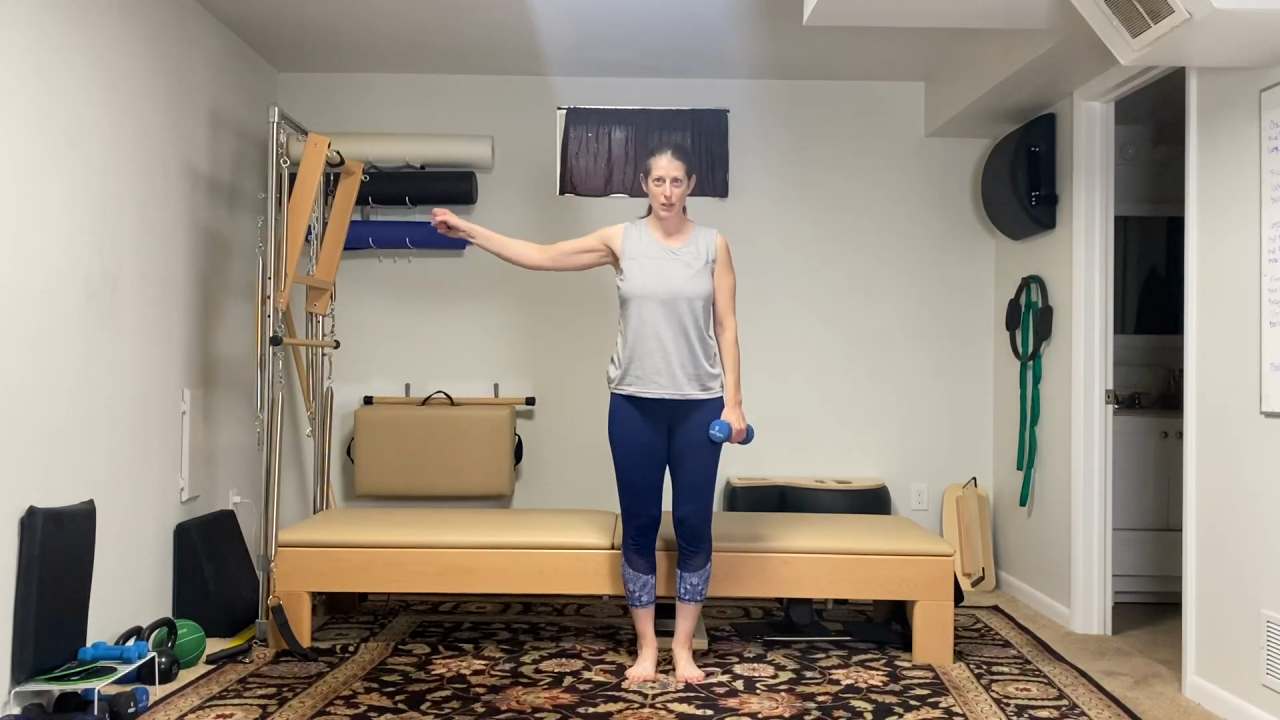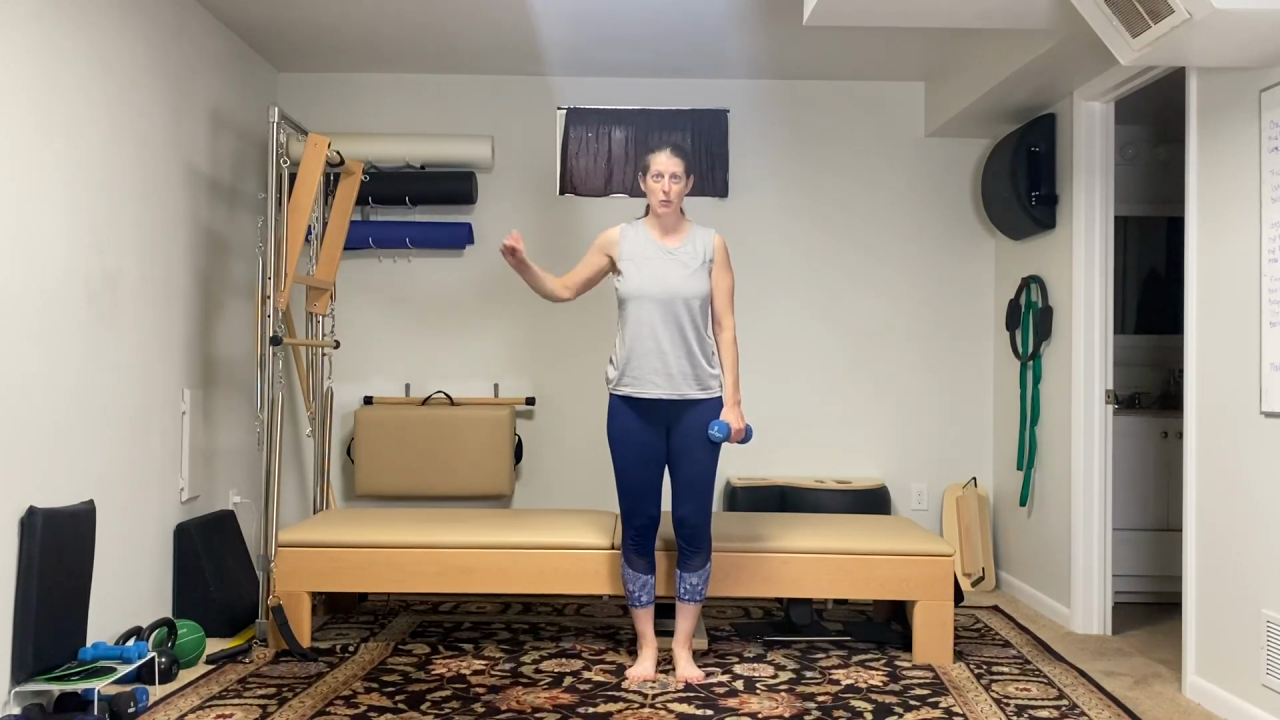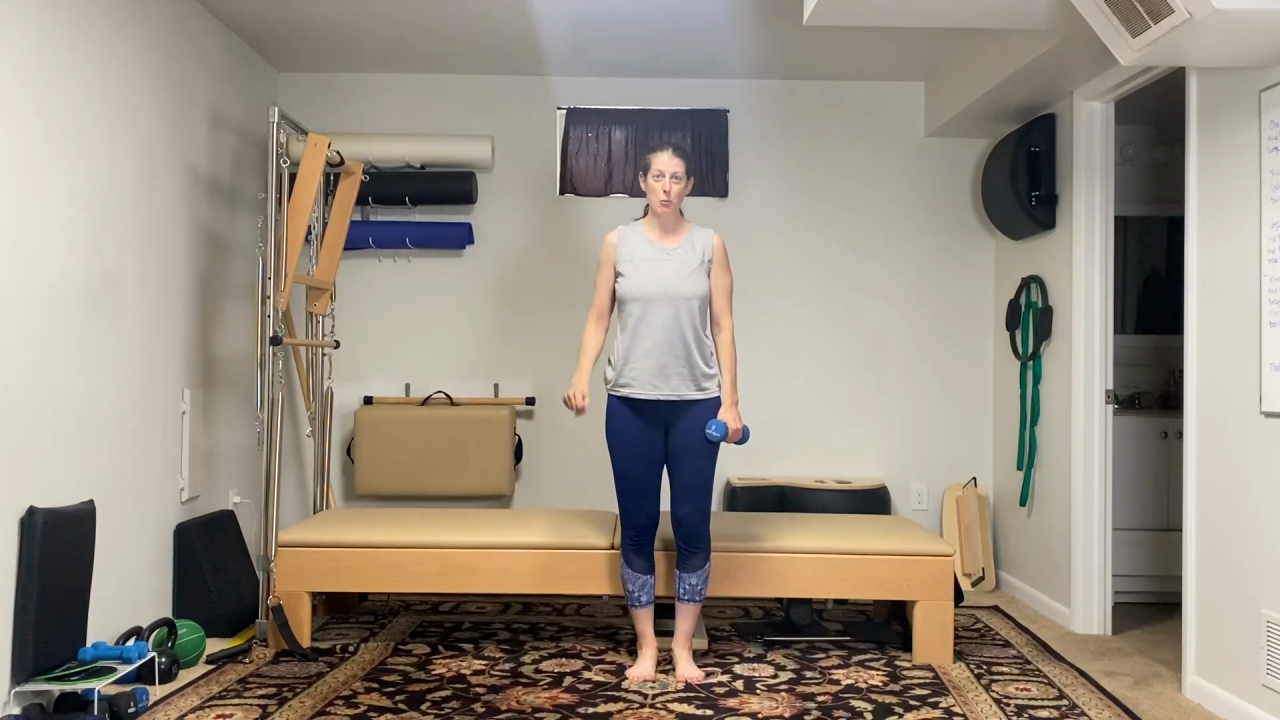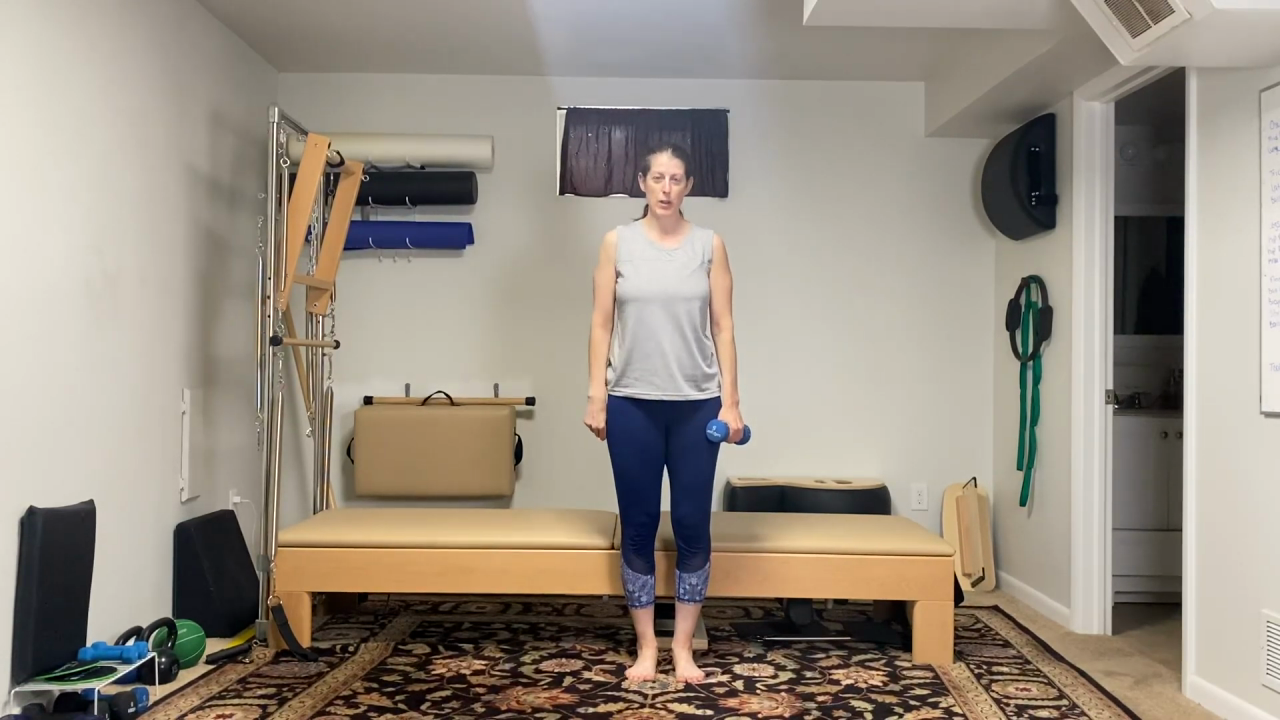
dt=0.2s
person 1, frame 1
left shoulder: (713, 244)
right shoulder: (621, 239)
left elbow: (726, 326)
right elbow: (539, 256)
left wrist: (734, 402)
right wrist: (468, 229)
left hip: (699, 405)
right hip: (635, 403)
left knee: (693, 524)
right knee: (640, 525)
left ankle: (684, 645)
right ankle: (646, 645)
person 1, frame 2
left shoulder: (710, 243)
right shoulder: (618, 239)
left elbow: (724, 325)
right elbow: (562, 289)
left wrist: (733, 401)
right wrist: (520, 262)
left hip: (696, 403)
right hip: (632, 403)
left knee: (693, 524)
right knee: (638, 524)
left ankle: (683, 646)
right ankle: (645, 646)
person 1, frame 3
left shoulder: (709, 244)
right shoulder: (618, 242)
left elbow: (722, 327)
right elbow: (598, 319)
left wrist: (730, 401)
right wrist: (581, 377)
left hip: (694, 404)
right hip: (630, 404)
left knee: (692, 525)
right knee: (637, 525)
left ankle: (682, 646)
right ankle: (645, 647)
person 1, frame 4
left shoulder: (709, 244)
right shoulder: (617, 242)
left elbow: (722, 326)
right elbow: (602, 324)
left wrist: (730, 401)
right wrist: (595, 397)
left hip: (695, 405)
right hip: (632, 404)
left knee: (692, 524)
right knee: (638, 525)
left ankle: (683, 645)
right ankle: (645, 646)
